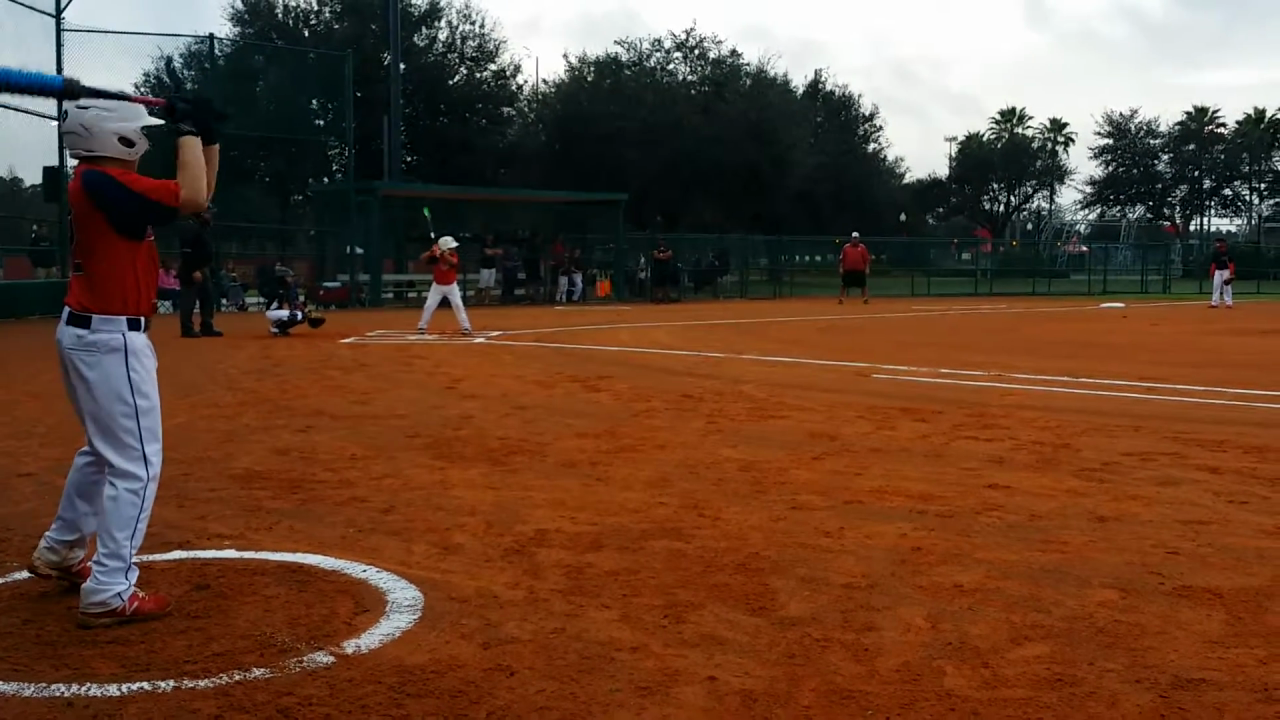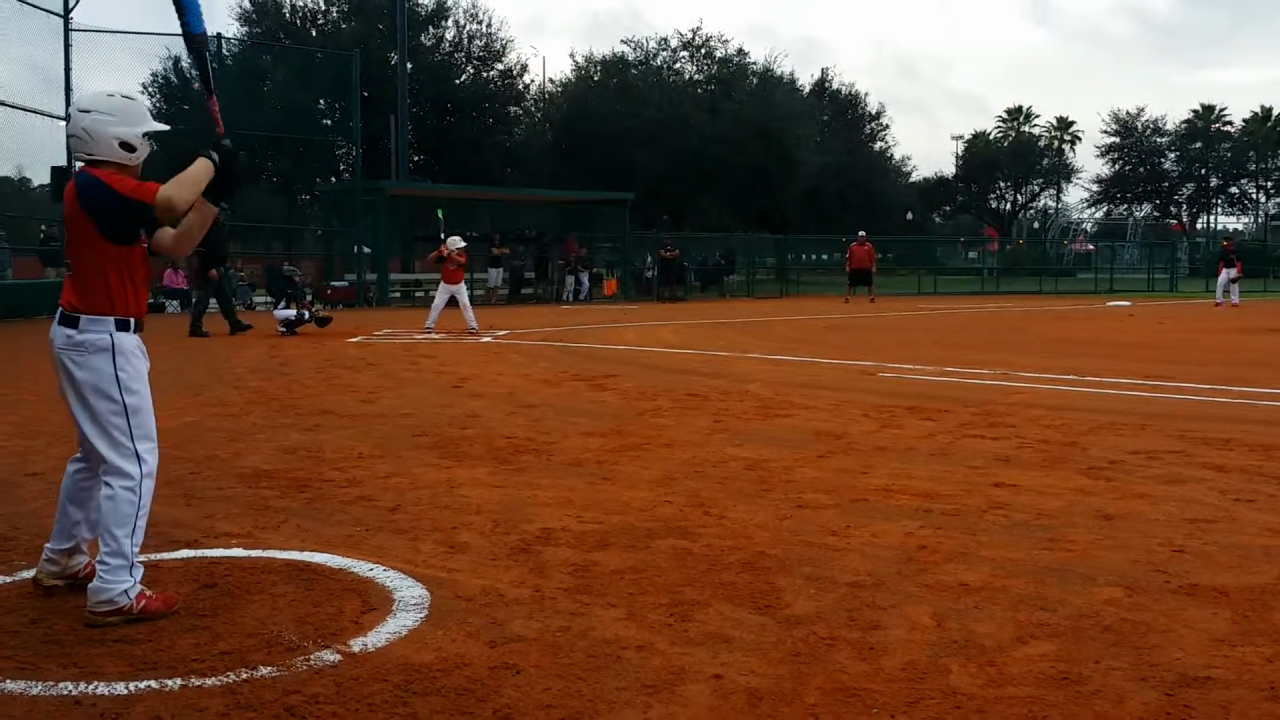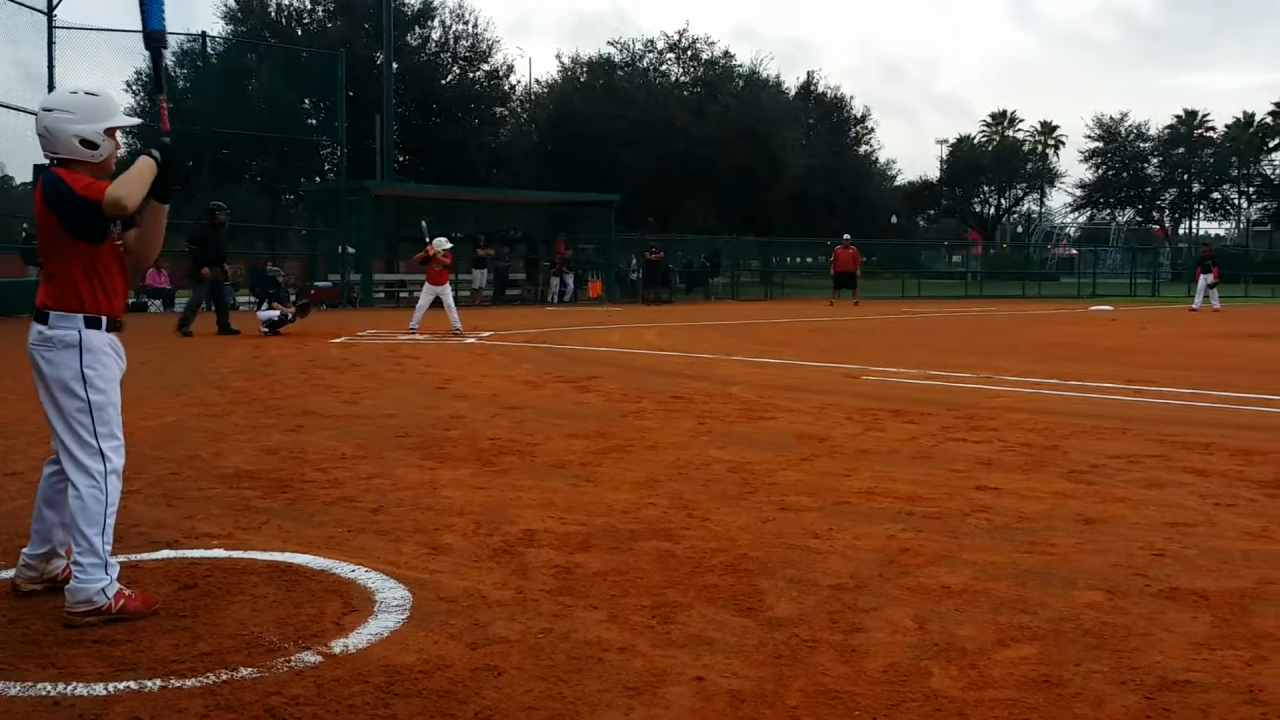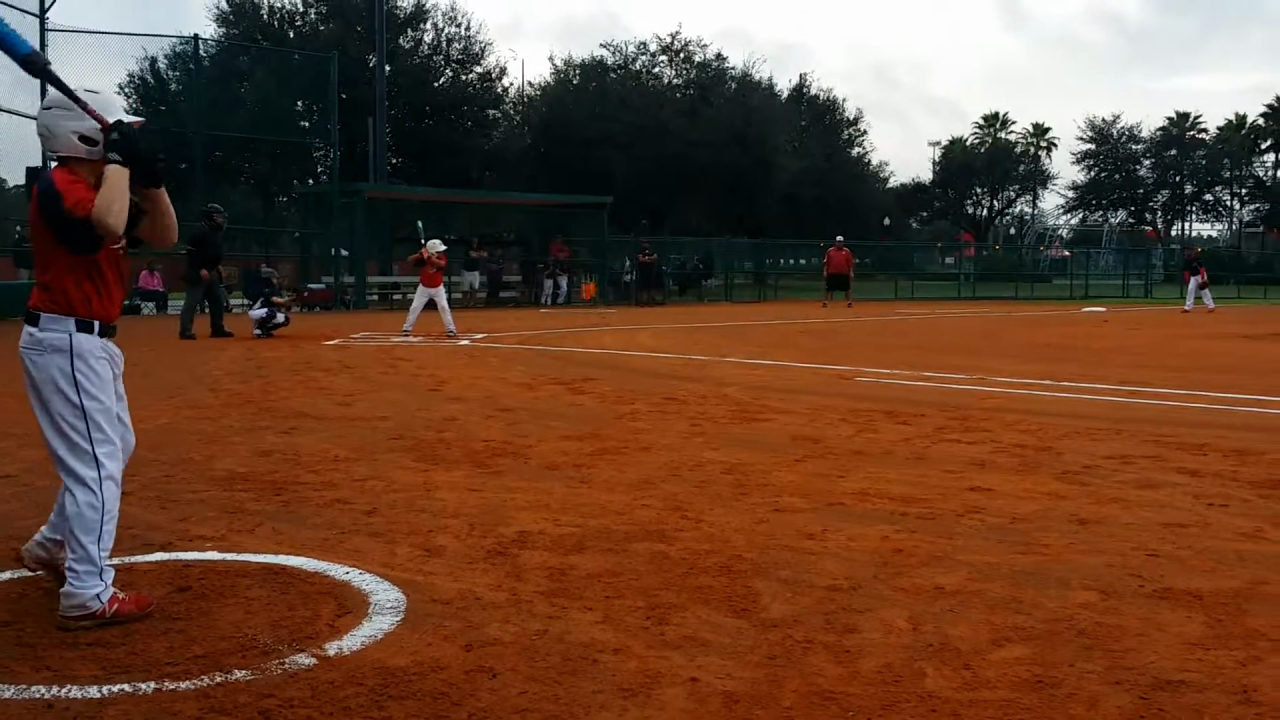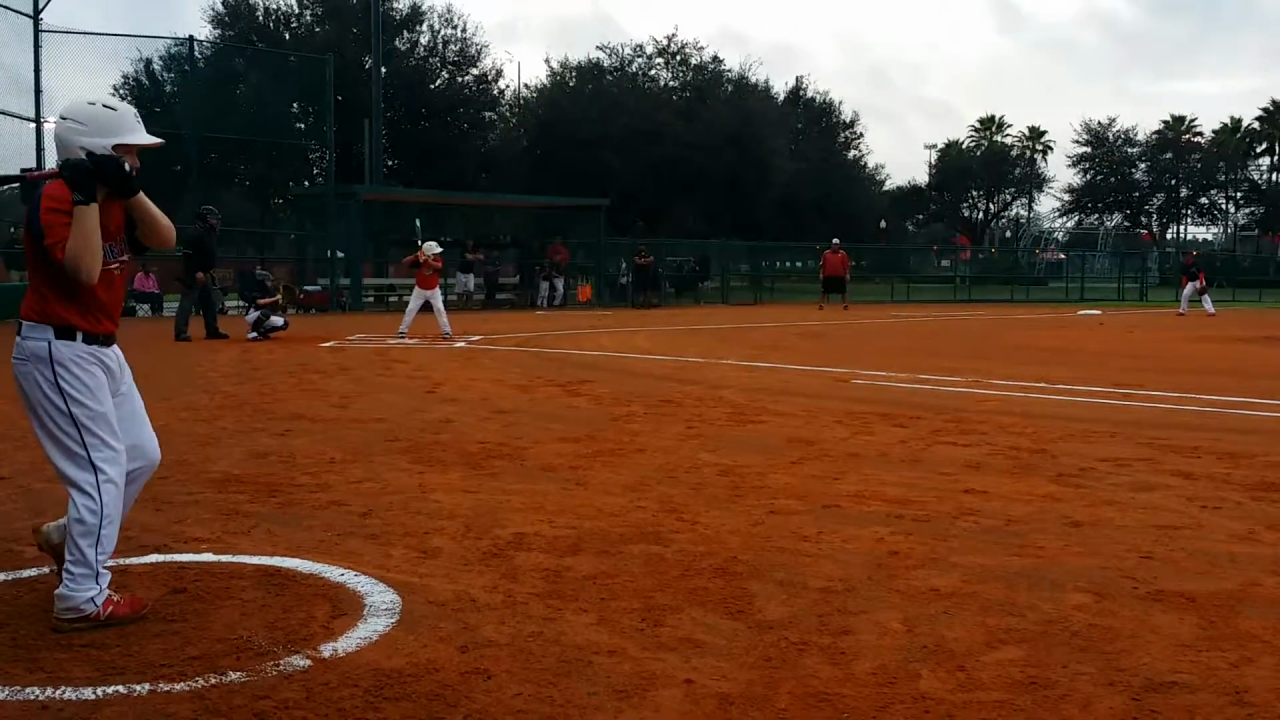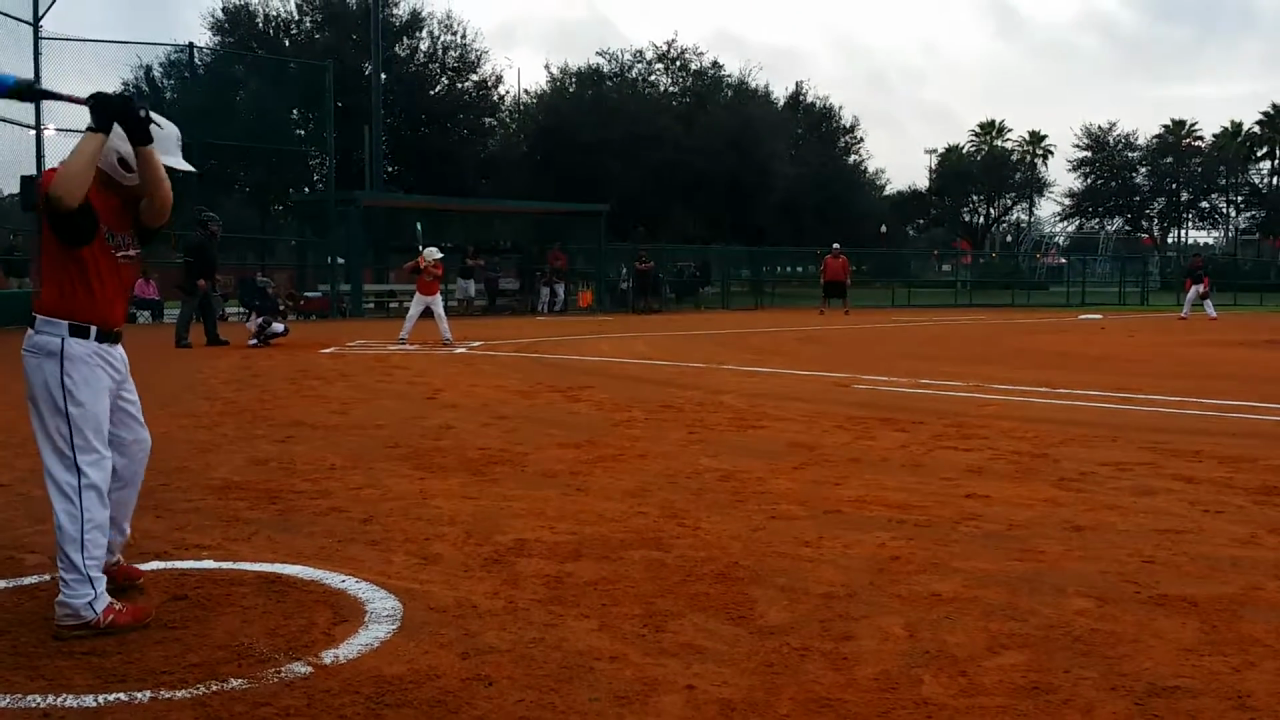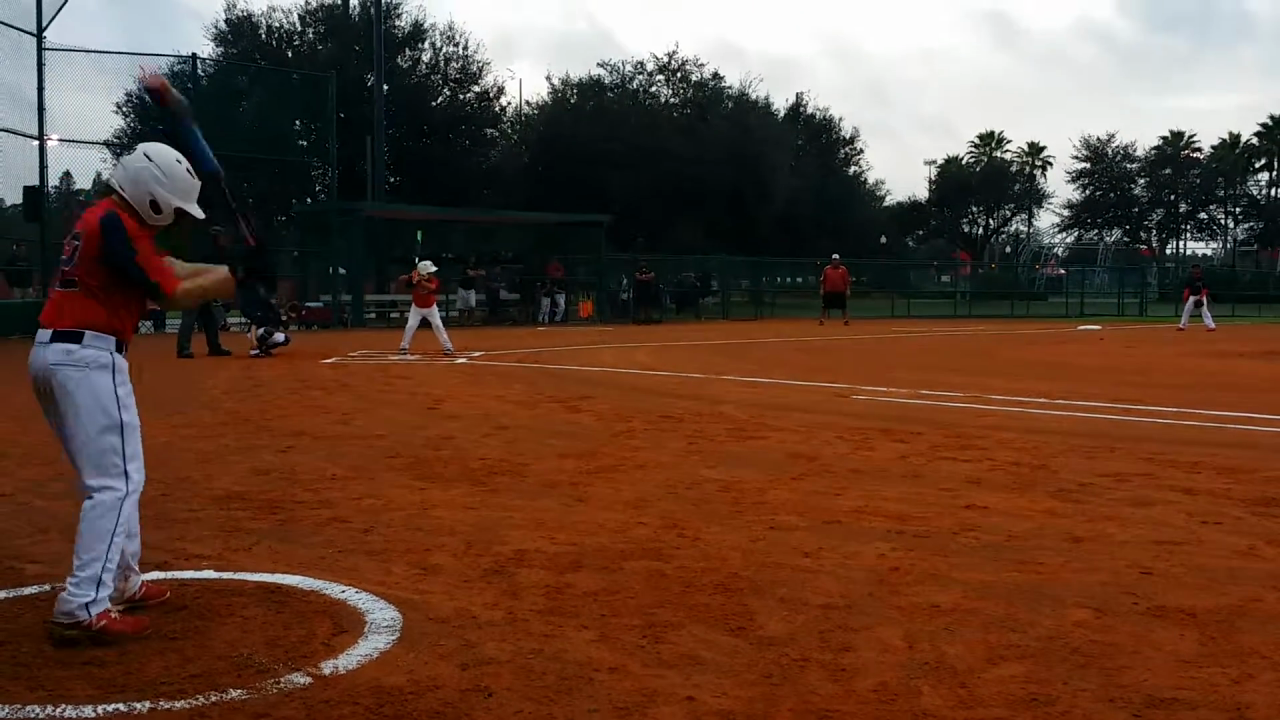
dt=0.3s
person 1, frame 1
left shoulder: (111, 183)
right shoulder: (101, 180)
left elbow: (198, 200)
right elbow: (190, 197)
left wrist: (207, 137)
right wrist: (187, 129)
left hip: (88, 332)
right hip: (109, 338)
left knee: (103, 451)
right knee: (136, 463)
left ankle: (60, 550)
right ankle: (108, 594)
person 1, frame 2
left shoulder: (115, 193)
right shoulder: (94, 184)
left elbow: (176, 245)
right elbow: (171, 201)
left wrist: (215, 191)
right wrist: (211, 157)
left hip: (90, 334)
right hip: (101, 338)
left knee: (97, 453)
right knee: (132, 461)
left ankle: (61, 560)
right ankle: (114, 592)
person 1, frame 3
left shoulder: (91, 189)
right shoulder: (61, 183)
left elbow: (144, 253)
right elbow: (122, 201)
left wrist: (159, 192)
right wrist: (151, 157)
left hip: (89, 336)
right hip: (75, 338)
left knee: (72, 454)
right knee: (99, 459)
left ankle: (40, 563)
right ankle: (92, 592)
person 1, frame 4
left shoulder: (97, 189)
right shoulder: (58, 186)
left elbow: (164, 236)
right elbow: (112, 224)
left wrist: (149, 178)
right wrist: (117, 160)
left hip: (90, 341)
right hip: (65, 342)
left knee: (113, 449)
right knee: (96, 464)
left ankle: (52, 545)
right ankle: (86, 596)
person 1, frame 5
left shoulder: (119, 206)
right shoulder: (53, 201)
left elbow: (165, 239)
right elbow: (86, 271)
left wrist: (125, 186)
right wrist: (87, 194)
left hip: (103, 349)
right hip: (57, 352)
left knee: (141, 455)
right knee: (101, 469)
left ankle: (70, 536)
right ankle: (82, 598)
person 1, frame 6
left shoulder: (129, 198)
right shoulder: (63, 181)
left elbow: (162, 207)
right elbow: (67, 195)
left wrist: (141, 141)
right wrist: (97, 130)
left hip: (106, 346)
right hip: (66, 348)
left knee: (130, 450)
right knee: (83, 471)
left ankle: (103, 553)
right ankle: (82, 604)
person 1, frame 7
left shoulder: (96, 221)
right shoulder: (117, 224)
left elbow: (167, 270)
right elbow: (171, 292)
left wrist: (231, 269)
right wrist: (234, 275)
left hip: (46, 354)
right hip: (88, 357)
left knee: (107, 475)
right knee: (114, 481)
left ankle: (119, 583)
right ankle: (82, 607)
